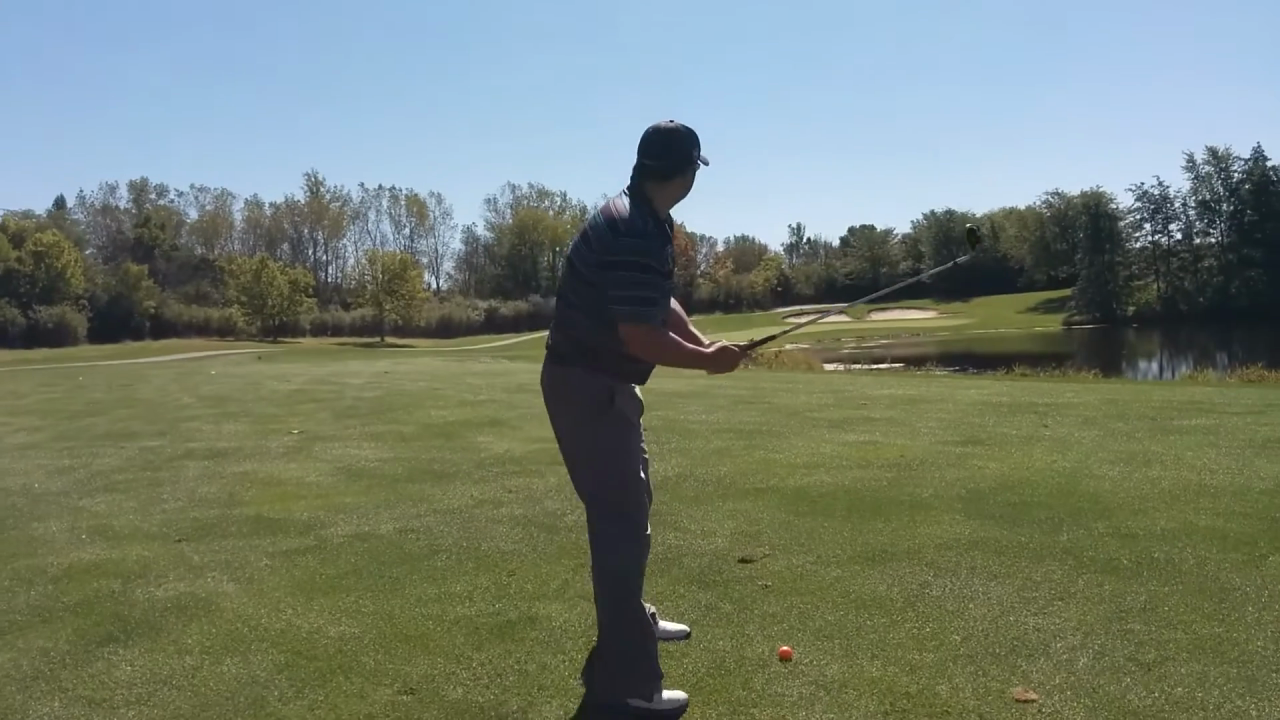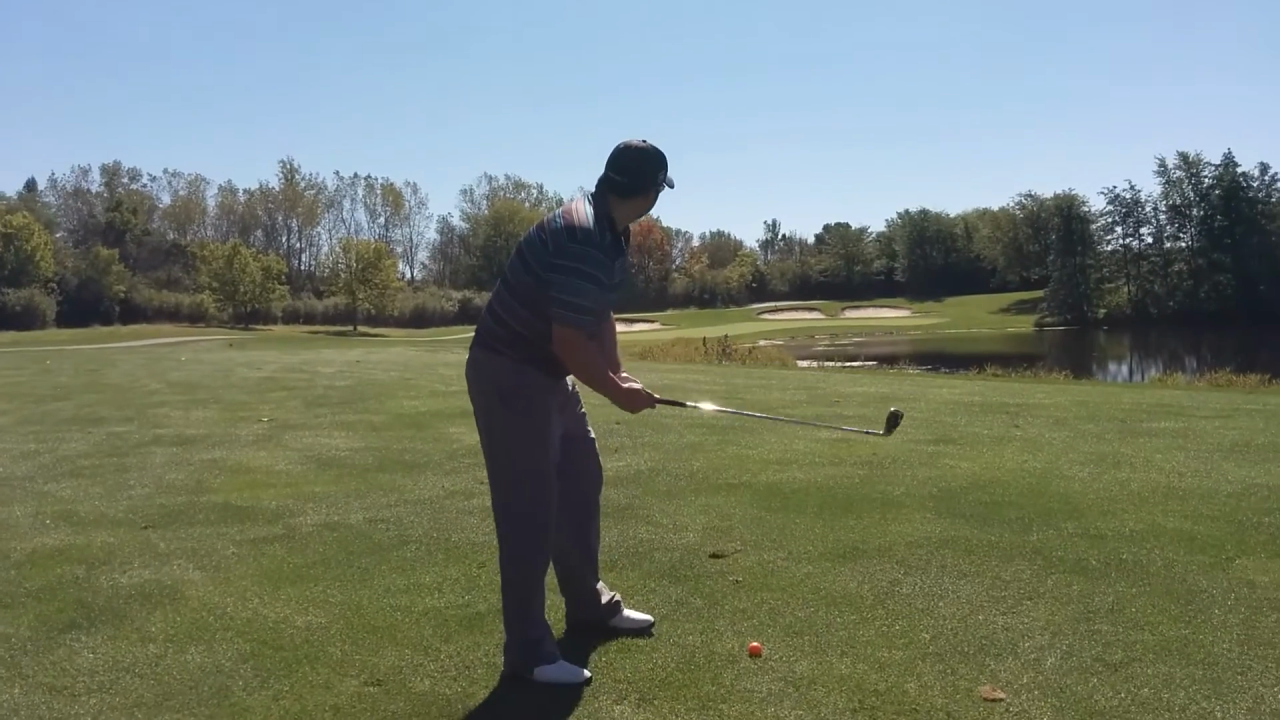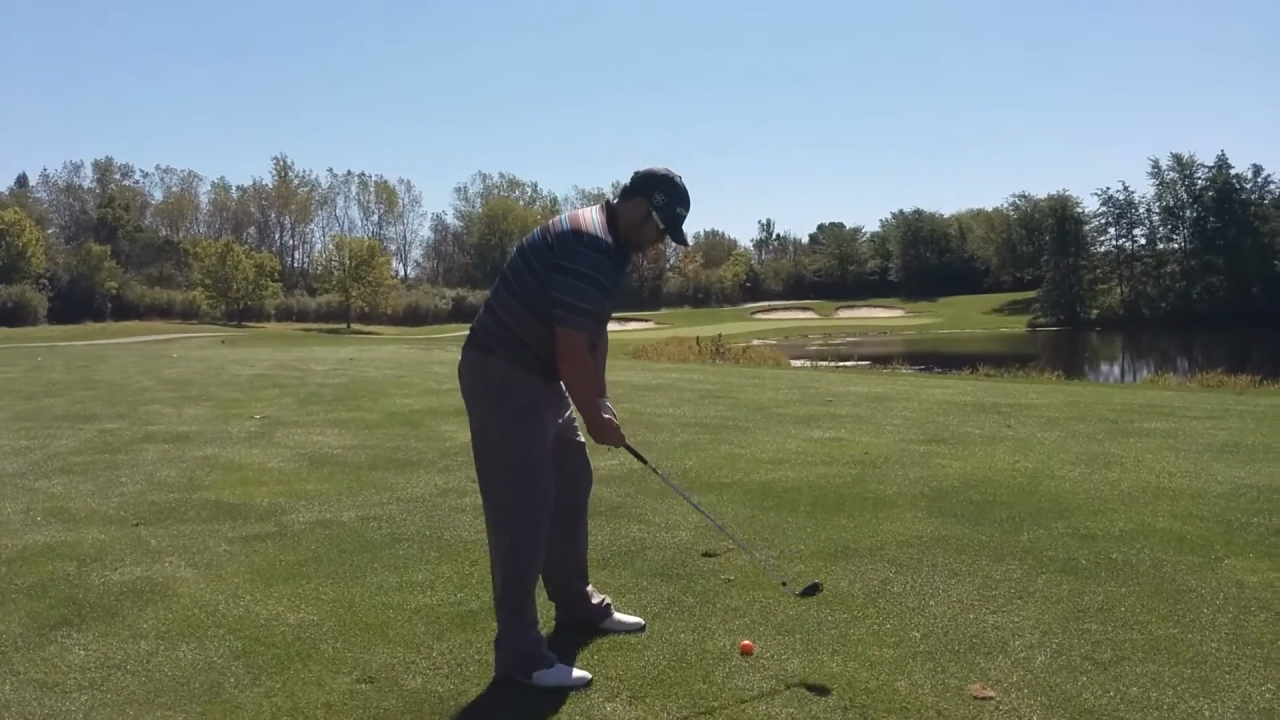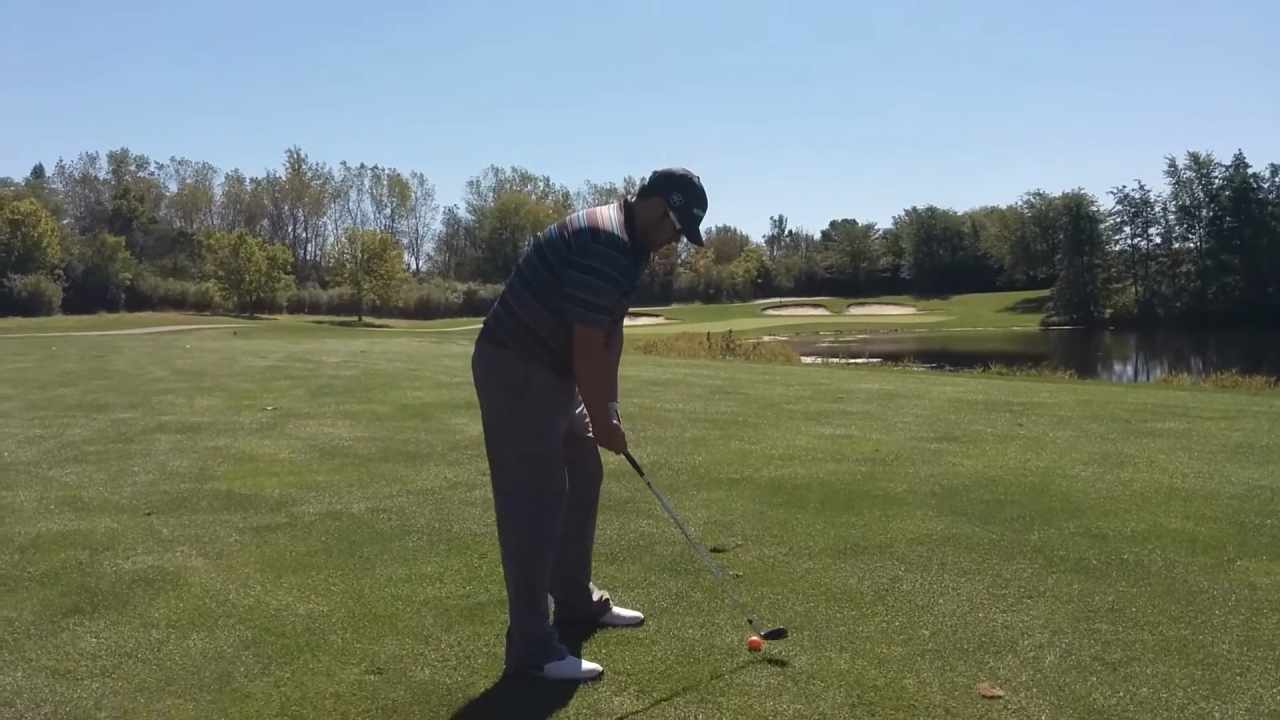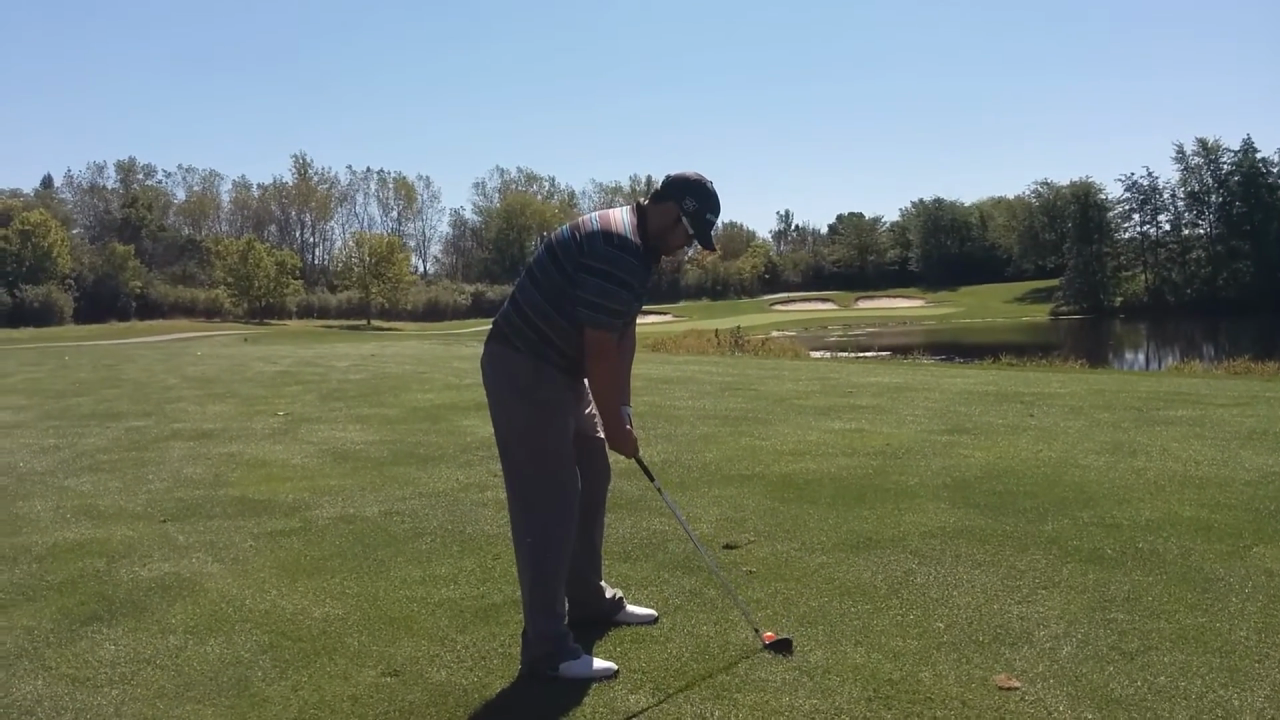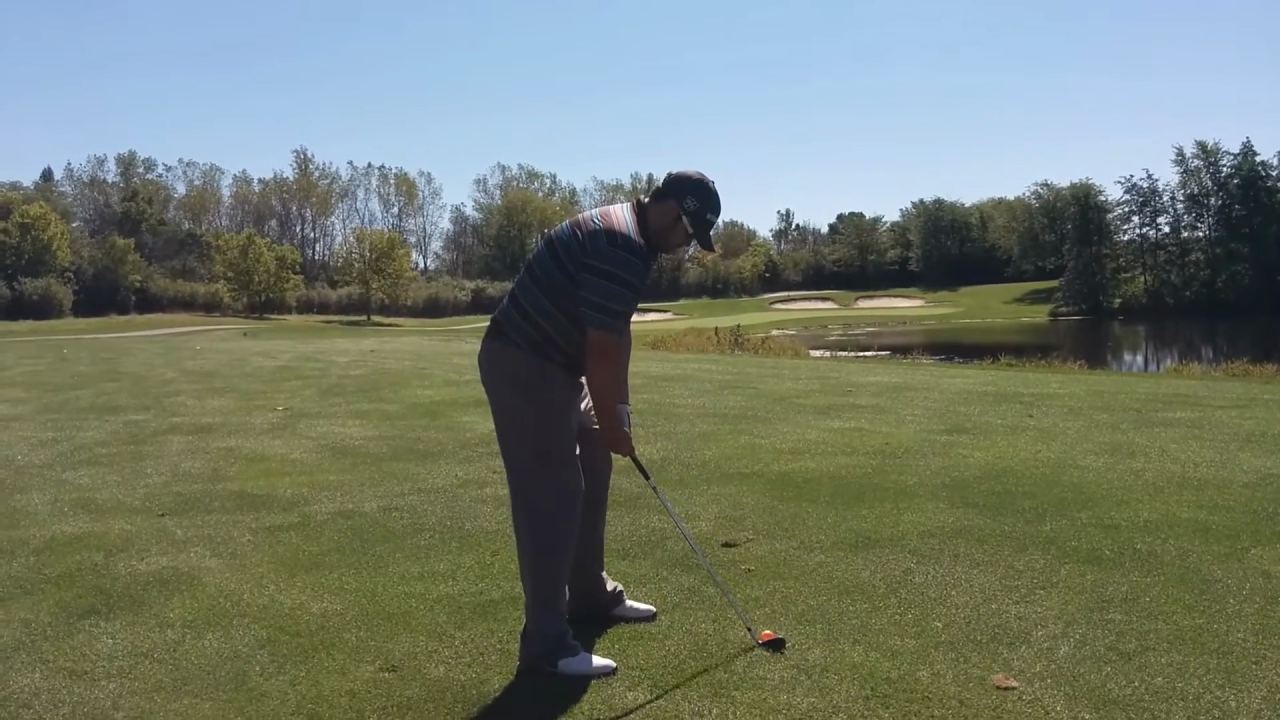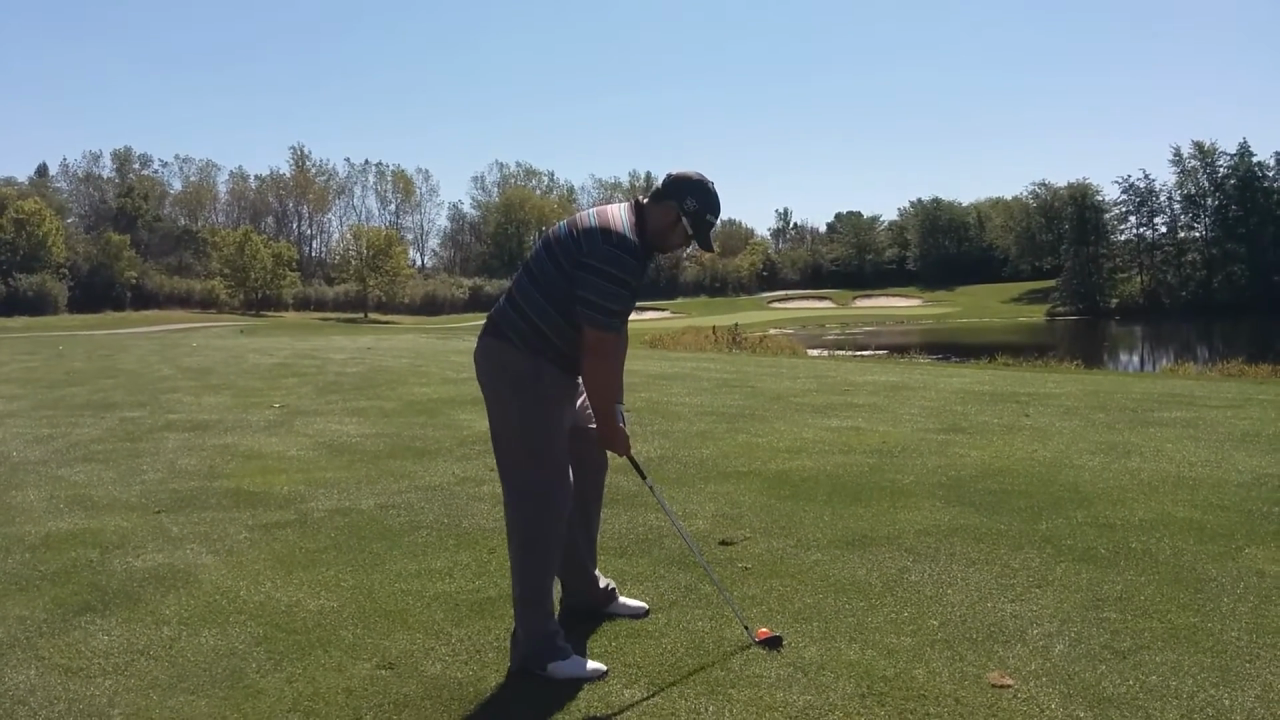
dt=0.7s
person 1, frame 1
left shoulder: (633, 217)
right shoulder: (638, 233)
left elbow: (657, 301)
right elbow: (638, 337)
left wrist: (701, 341)
right wrist: (708, 360)
left hip: (597, 379)
right hip: (589, 383)
left knee: (624, 503)
right knee: (621, 518)
left ankle: (628, 621)
person 1, frame 2
left shoulder: (610, 234)
right shoulder: (582, 241)
left elbow: (599, 315)
right elbow: (569, 341)
left wrist: (617, 375)
right wrist: (615, 393)
left hip: (547, 372)
right hip: (509, 373)
left knee: (581, 483)
right knee: (529, 506)
left ankle: (588, 602)
right ankle: (527, 646)
person 1, frame 3
left shoulder: (609, 245)
right shoulder: (587, 246)
left elbow: (593, 333)
right elbow: (572, 349)
left wrist: (601, 402)
right wrist: (594, 417)
left hip: (538, 372)
right hip: (501, 373)
left knee: (570, 484)
right knee: (523, 505)
left ankle: (577, 603)
right ankle: (518, 650)
person 1, frame 4
left shoulder: (627, 244)
right shoulder: (604, 244)
left elbow: (609, 333)
right elbow: (588, 346)
left wrist: (609, 407)
right wrist: (602, 421)
left hip: (552, 368)
right hip: (515, 367)
left knee: (582, 479)
right knee: (535, 498)
left ankle: (576, 599)
right ankle: (530, 644)
person 1, frame 5
left shoulder: (636, 246)
right shoulder: (616, 246)
left elbow: (621, 336)
right elbow: (600, 351)
left wrist: (623, 412)
right wrist: (615, 426)
left hip: (560, 367)
right hip: (524, 368)
left knee: (590, 480)
right knee: (548, 499)
left ankle: (590, 598)
right ankle: (546, 645)
person 1, frame 6
left shoulder: (630, 239)
right shoulder: (620, 246)
left elbow: (617, 334)
right elbow: (601, 350)
left wrist: (620, 409)
right wrist: (611, 423)
left hip: (555, 364)
right hip: (522, 364)
left knee: (592, 469)
right knee: (551, 495)
left ankle: (591, 592)
right ankle: (545, 640)
person 1, frame 7
left shoulder: (632, 240)
right shoulder: (615, 244)
left elbow: (613, 334)
right elbow: (598, 348)
left wrist: (614, 408)
right wrist: (609, 421)
left hip: (553, 361)
right hip: (518, 361)
left knee: (587, 467)
right knee: (542, 493)
left ankle: (584, 588)
right ankle: (535, 641)
